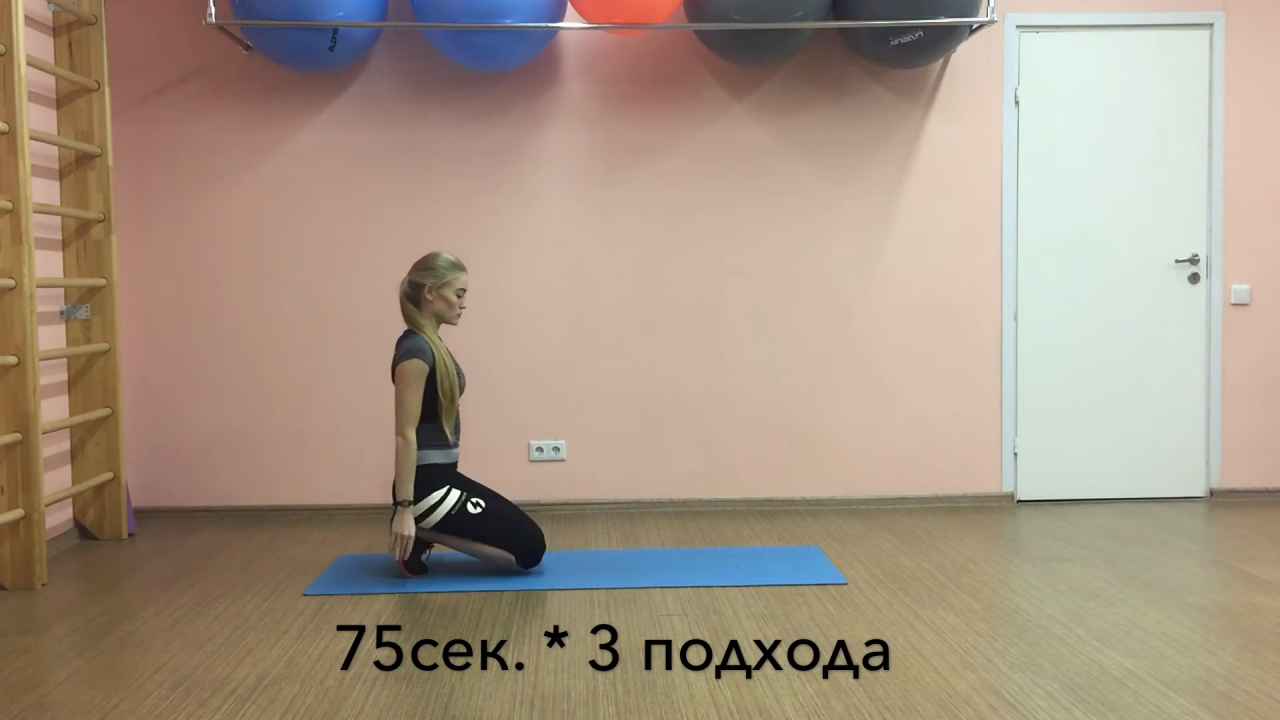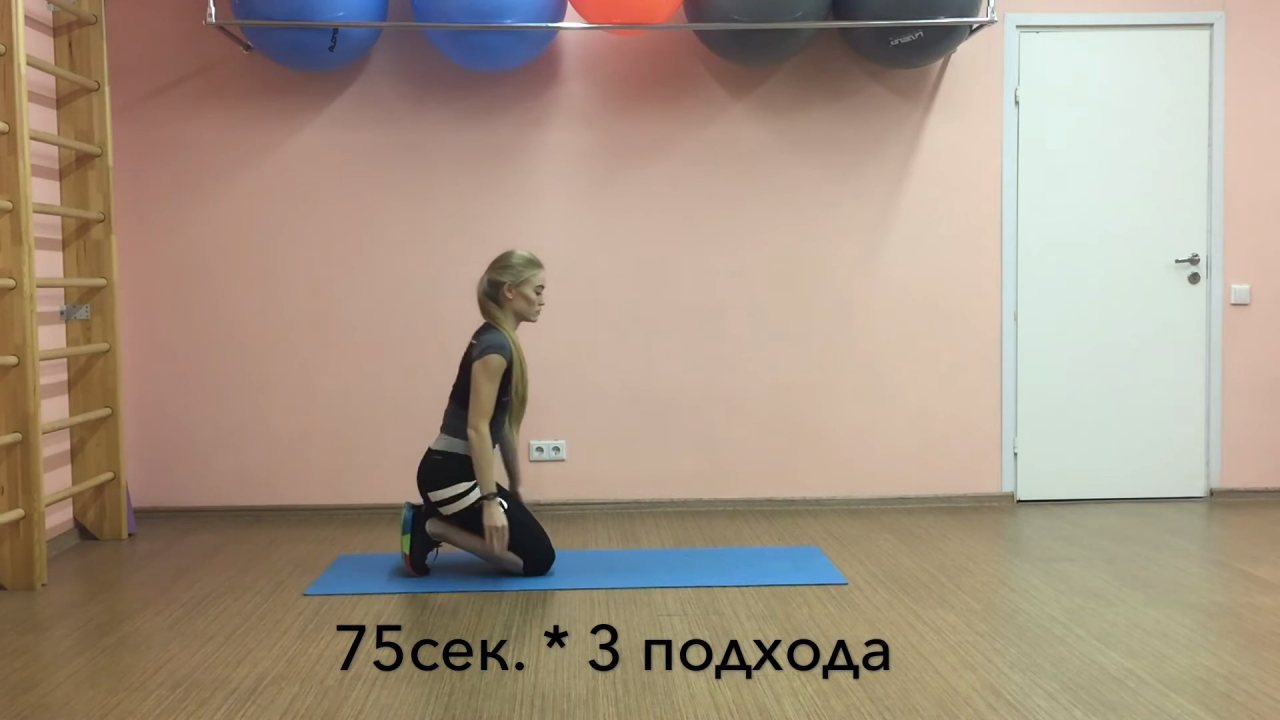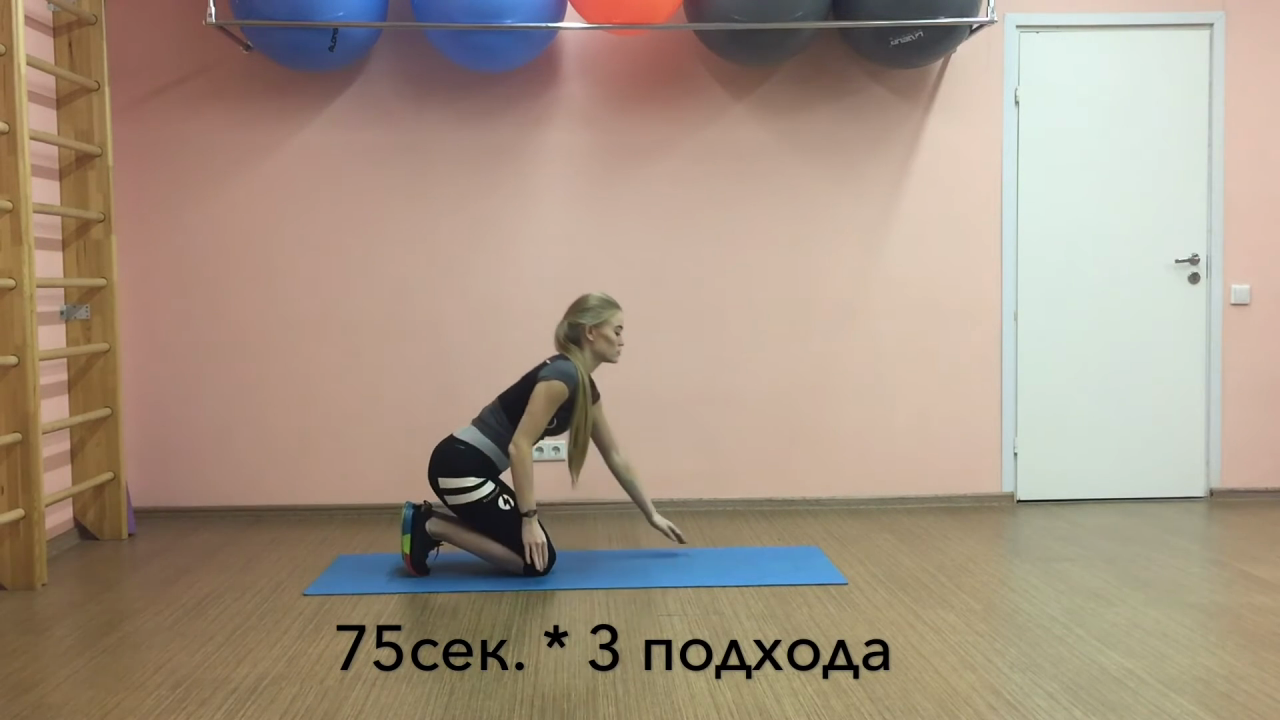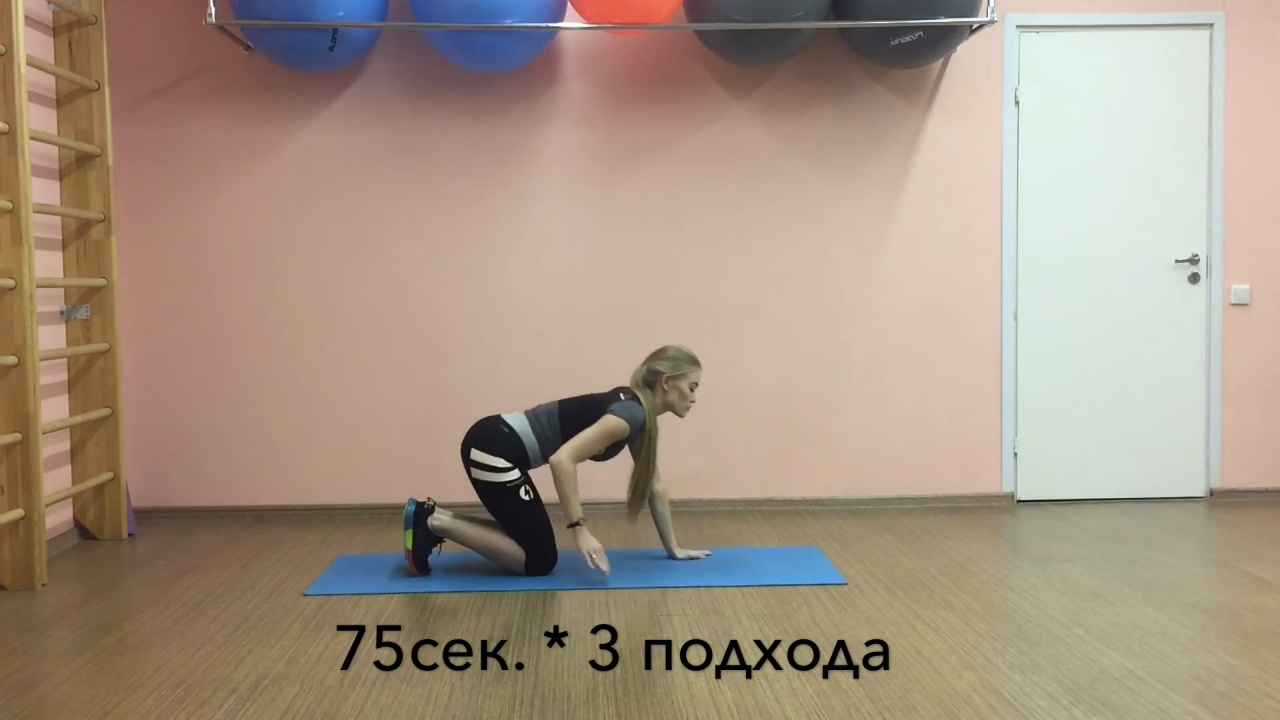
dt=0.3s
person 1, frame 1
left shoulder: (428, 344)
right shoulder: (415, 350)
right elbow: (405, 434)
right wrist: (405, 508)
left hip: (442, 476)
right hip: (427, 484)
left knee: (527, 537)
right knee: (529, 549)
left ankle: (421, 532)
right ankle: (420, 534)
person 1, frame 2
left shoulder: (499, 340)
right shoulder: (495, 345)
left elbow: (503, 423)
right elbow: (477, 428)
left wrist: (515, 485)
right wrist: (491, 502)
left hip: (462, 470)
right hip: (449, 474)
right knee: (538, 558)
left ankle: (432, 522)
right ankle: (431, 527)
person 1, frame 3
left shoulder: (584, 387)
right shoulder: (563, 375)
left elbow: (615, 454)
right elbow: (519, 447)
left wrist: (652, 515)
right wrist: (529, 520)
left hip: (469, 465)
right hip: (459, 467)
left knee: (535, 551)
right knee: (537, 560)
left ankle: (432, 521)
right ankle: (431, 527)
person 1, frame 4
left shoulder: (639, 414)
right shoulder: (631, 414)
left elbow: (653, 487)
right elbow: (561, 460)
left wrist: (673, 548)
right wrist: (580, 530)
left hip: (492, 446)
right hip: (493, 449)
left knee: (530, 542)
right knee: (540, 559)
left ankle: (432, 515)
right ankle: (434, 524)
